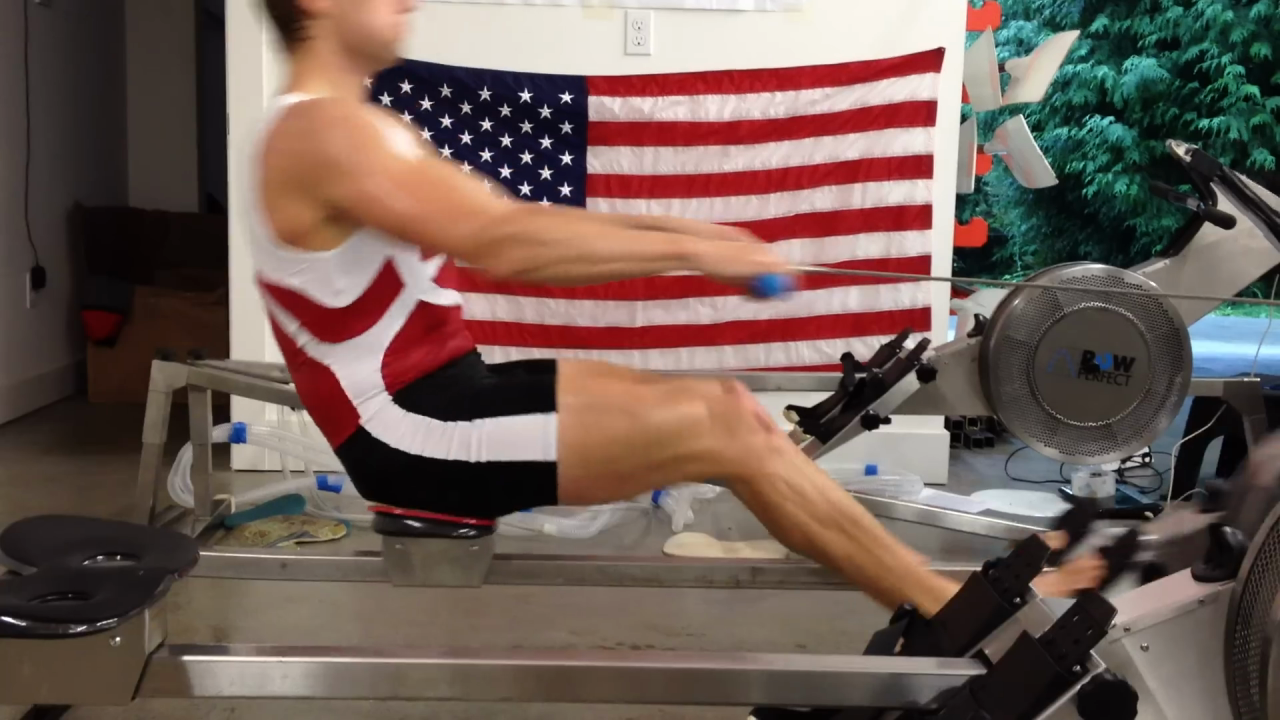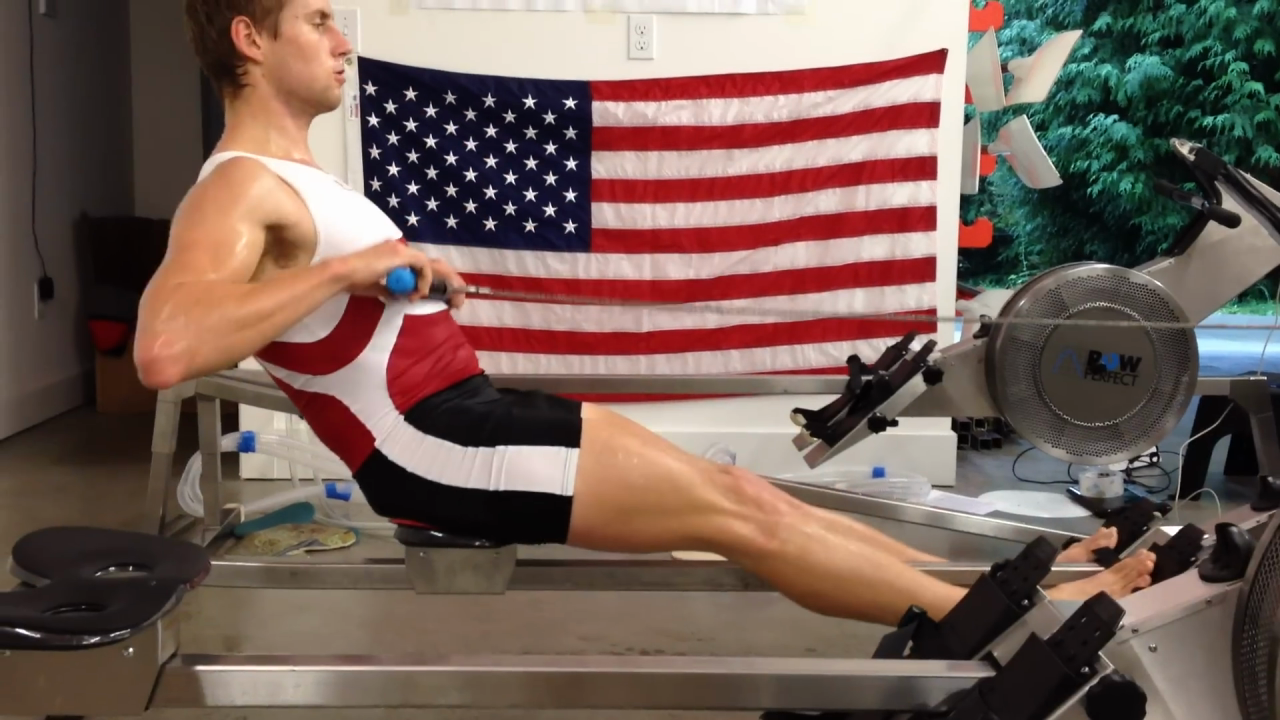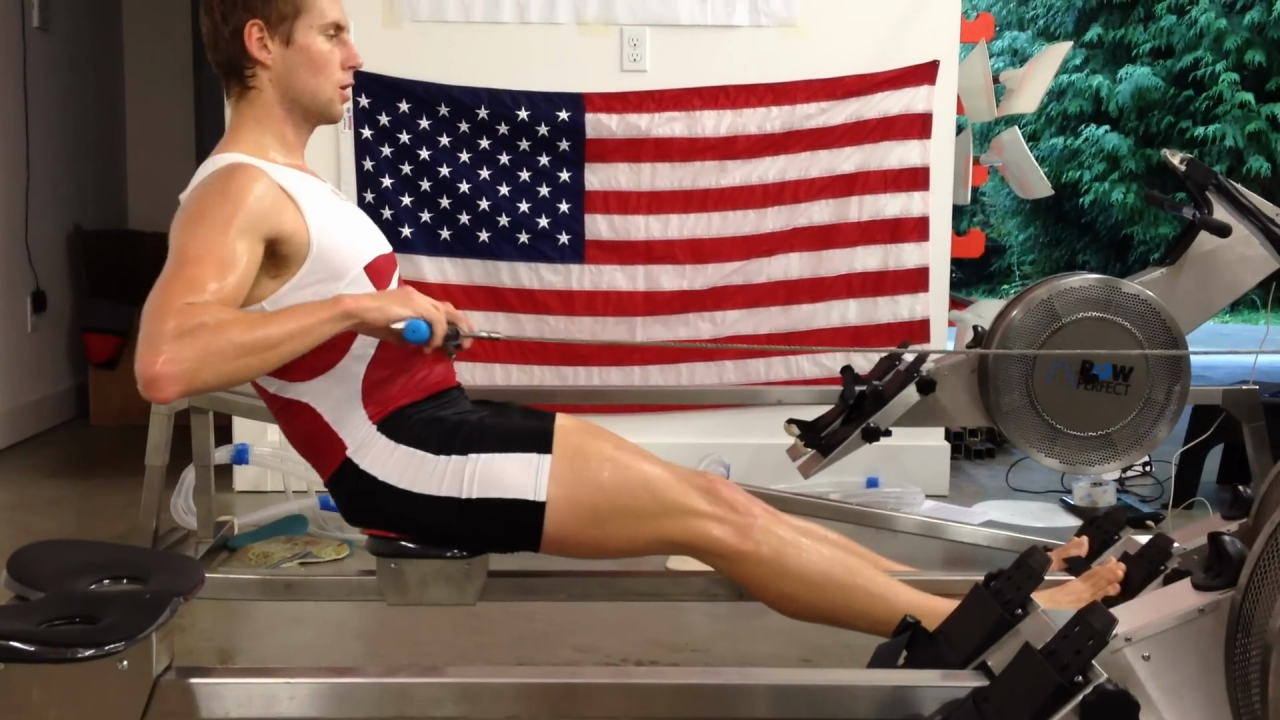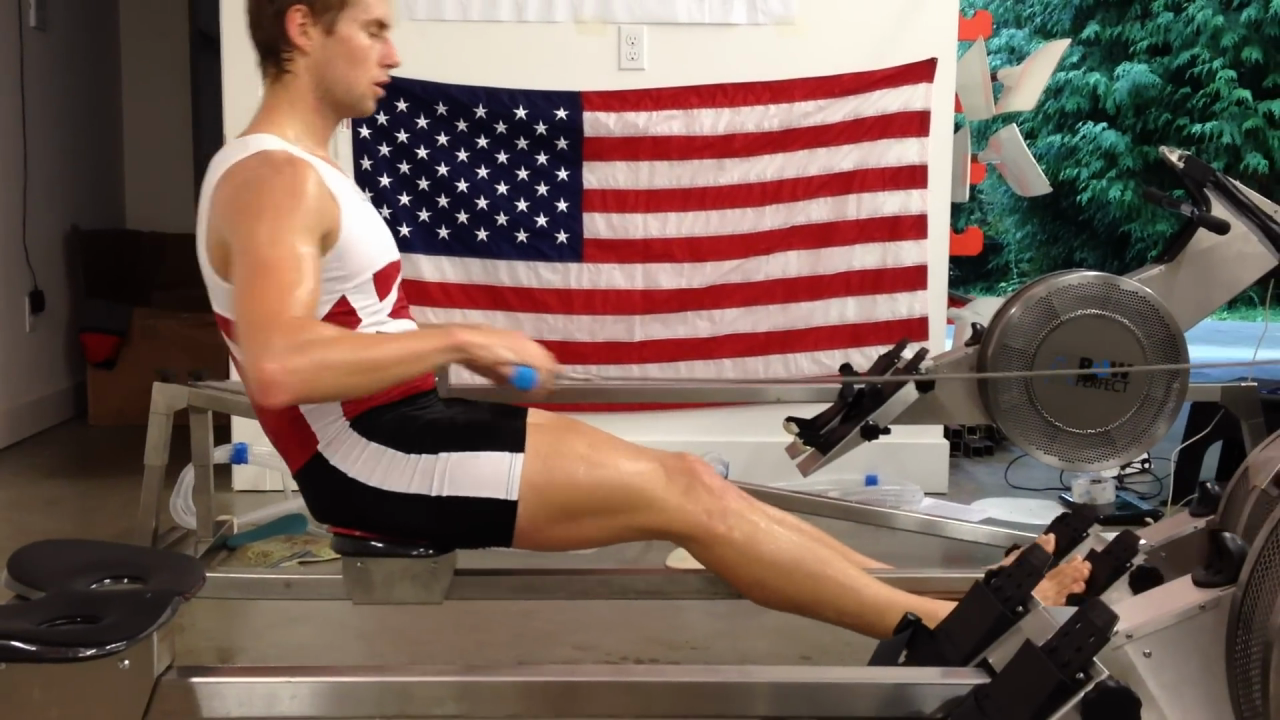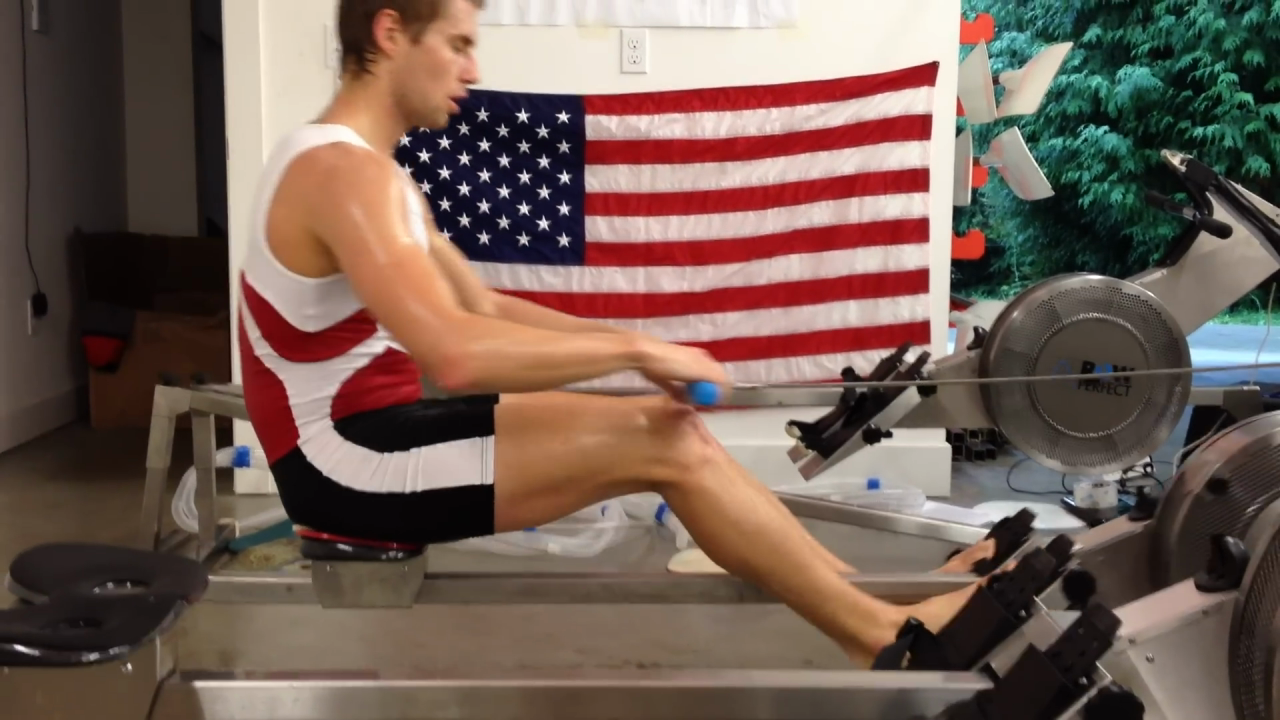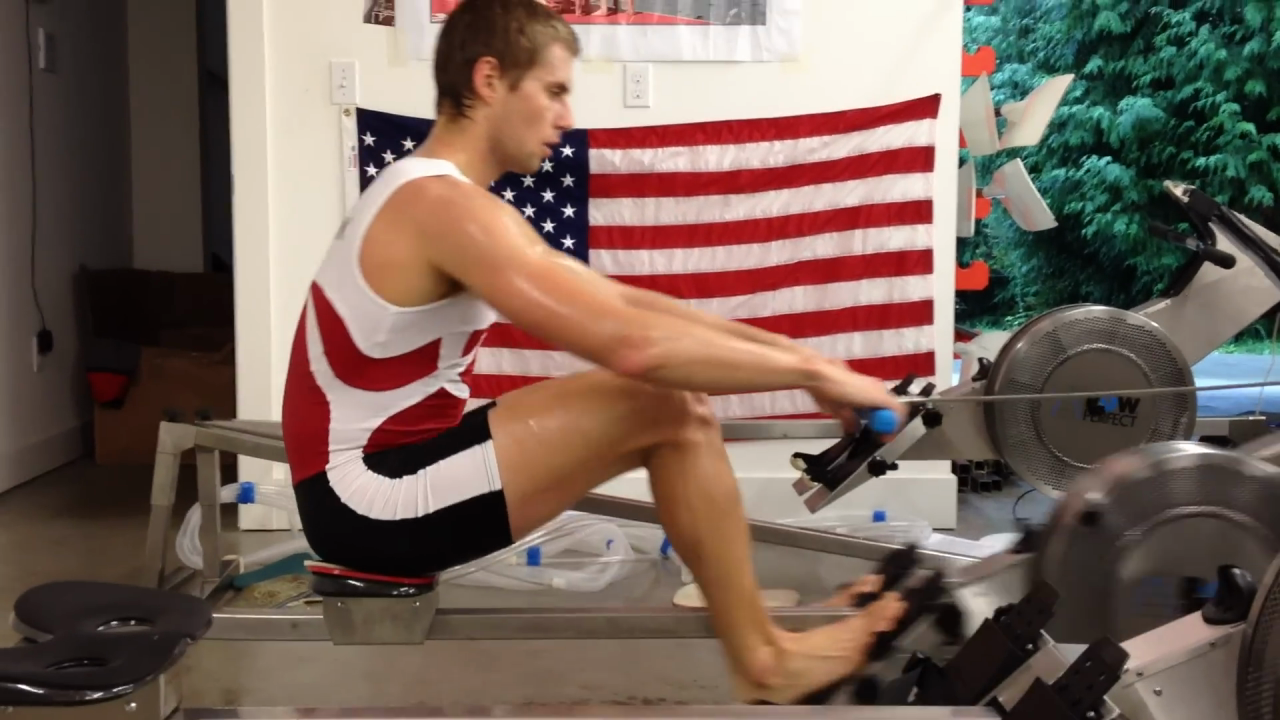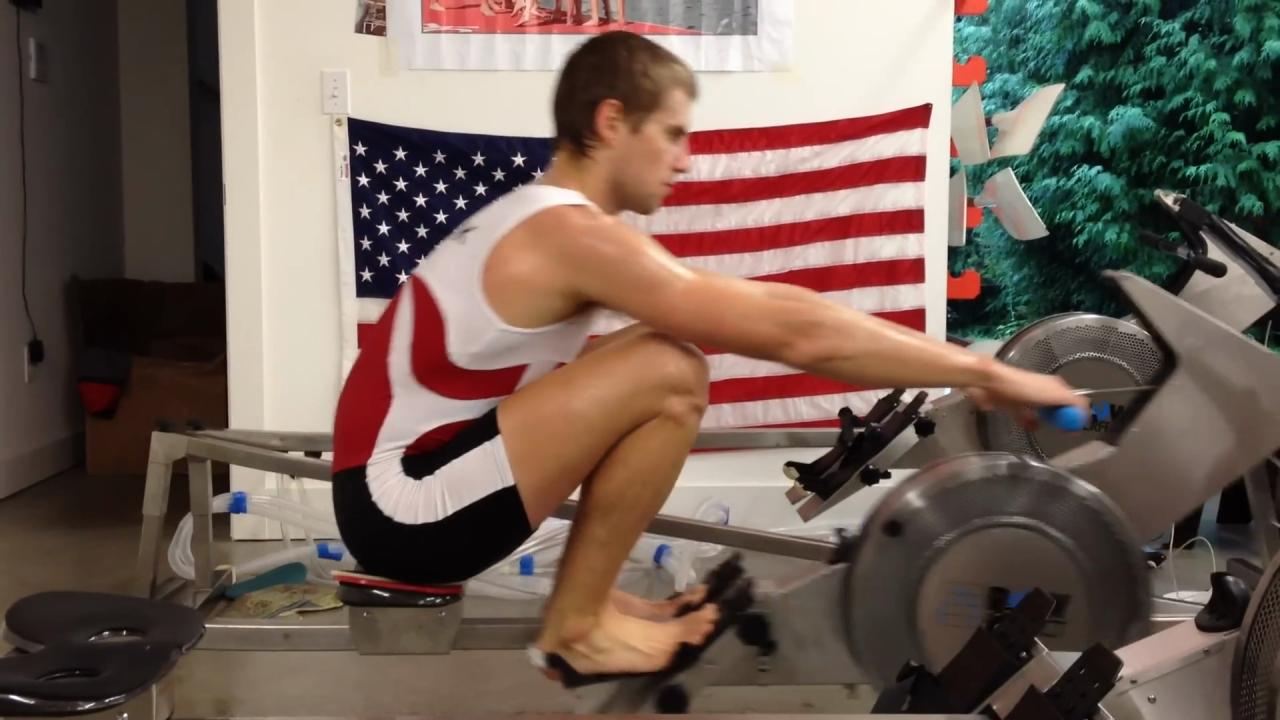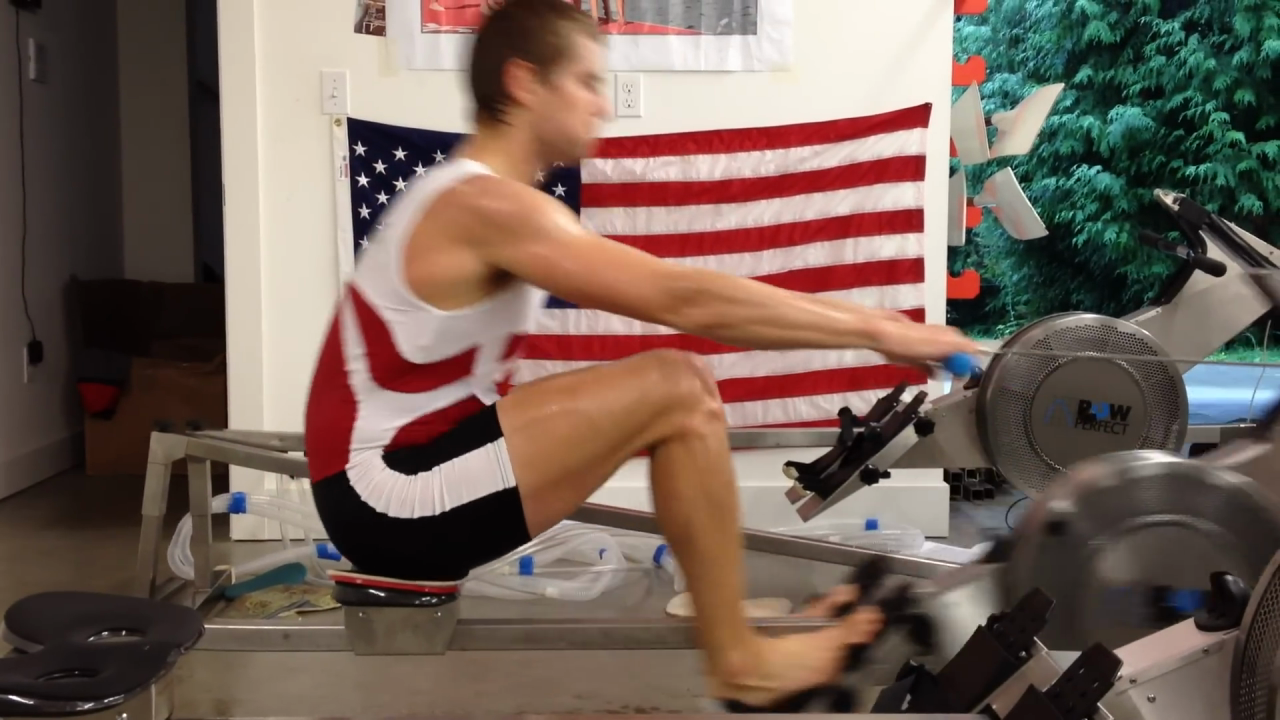
dt=0.4s
person 1, frame 1
left shoulder: (353, 126)
right shoulder: (322, 132)
left elbow: (500, 233)
right elbow: (511, 243)
left wrist: (676, 234)
right wrist: (684, 249)
left hip: (440, 403)
right hip: (415, 439)
left knee: (724, 415)
right knee: (728, 431)
left ankle: (932, 586)
right ankle: (948, 609)
person 1, frame 2
left shoulder: (284, 177)
right shoulder: (236, 192)
right elbow: (162, 352)
left wrist: (399, 273)
right wrist: (344, 263)
left hip: (462, 411)
right hip: (433, 451)
left knee: (736, 491)
right knee: (737, 511)
person 1, frame 3
left shoulder: (277, 183)
right shoulder: (237, 195)
right elbow: (164, 365)
left wrist: (398, 315)
right wrist: (354, 307)
left hip: (435, 428)
right hip: (407, 463)
left knee: (709, 497)
right knee: (711, 514)
left ankle: (965, 599)
person 1, frame 4
left shoulder: (289, 168)
right shoulder: (276, 180)
right elbow: (275, 370)
left wrist: (460, 342)
right wrist: (460, 340)
left hip: (400, 429)
right hip: (372, 465)
left knee: (684, 478)
right knee: (688, 500)
left ankle: (929, 598)
right ankle: (949, 627)
person 1, frame 5
left shoulder: (346, 162)
right shoulder: (349, 174)
left elbow: (484, 307)
right elbow: (458, 354)
left wrist: (620, 340)
right wrist: (633, 350)
left hip: (369, 436)
right hip: (350, 469)
left knee: (666, 425)
right knee: (667, 446)
left ankle: (866, 597)
right ankle: (886, 632)
person 1, frame 6
left shoulder: (430, 195)
right shoulder: (446, 208)
left elbow: (621, 303)
right elbow: (632, 345)
left wrist: (784, 349)
right wrist: (816, 372)
left hip: (382, 473)
right hip: (370, 506)
left knee: (663, 390)
right knee: (668, 401)
right ankle: (765, 657)
person 1, frame 7
left shoulder: (545, 220)
right shoulder: (575, 236)
left elbow: (763, 304)
right elbow: (799, 336)
right wrist: (986, 373)
left hip: (405, 491)
right hip: (405, 513)
left knee: (662, 364)
right knee: (671, 373)
right ankle: (578, 623)
person 1, frame 8
left shoulder: (474, 196)
right shoulder: (486, 206)
left elbow: (668, 288)
right elbow: (687, 301)
left wrist: (855, 319)
right wrist: (876, 331)
left hip: (403, 483)
right hip: (392, 506)
left knee: (675, 392)
right knee: (680, 389)
left ankle: (727, 625)
right ankle: (741, 656)
